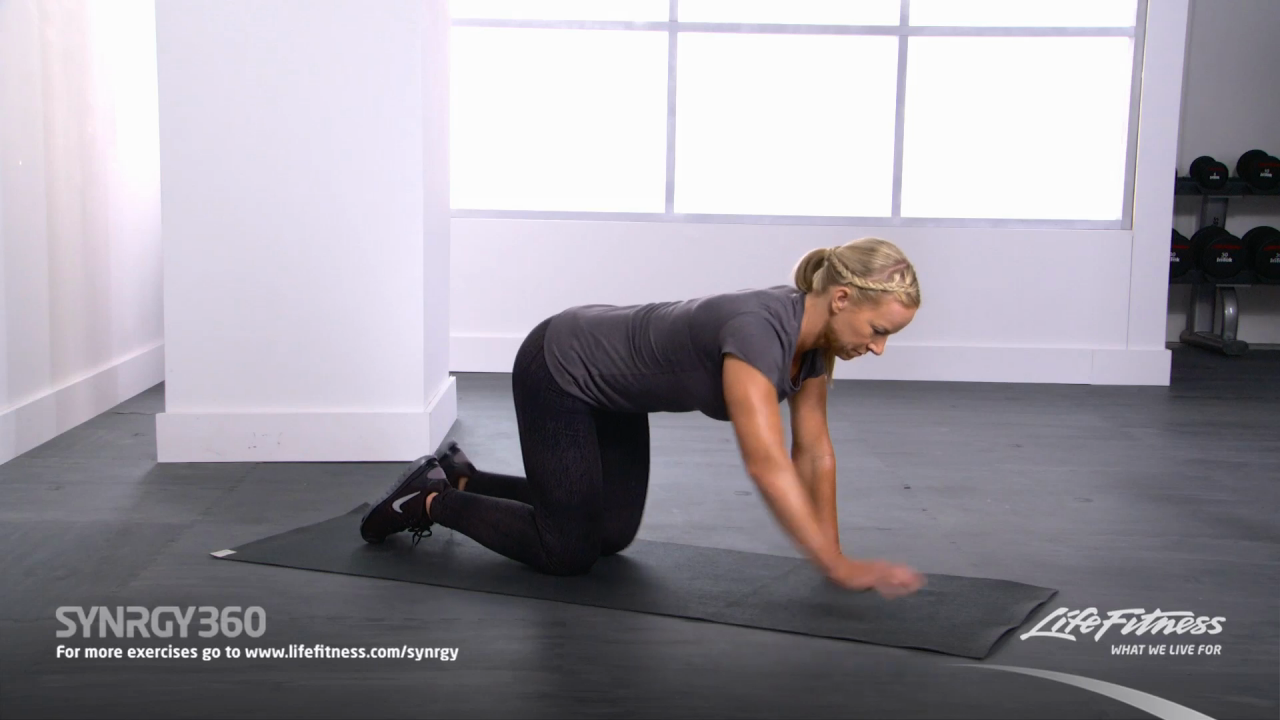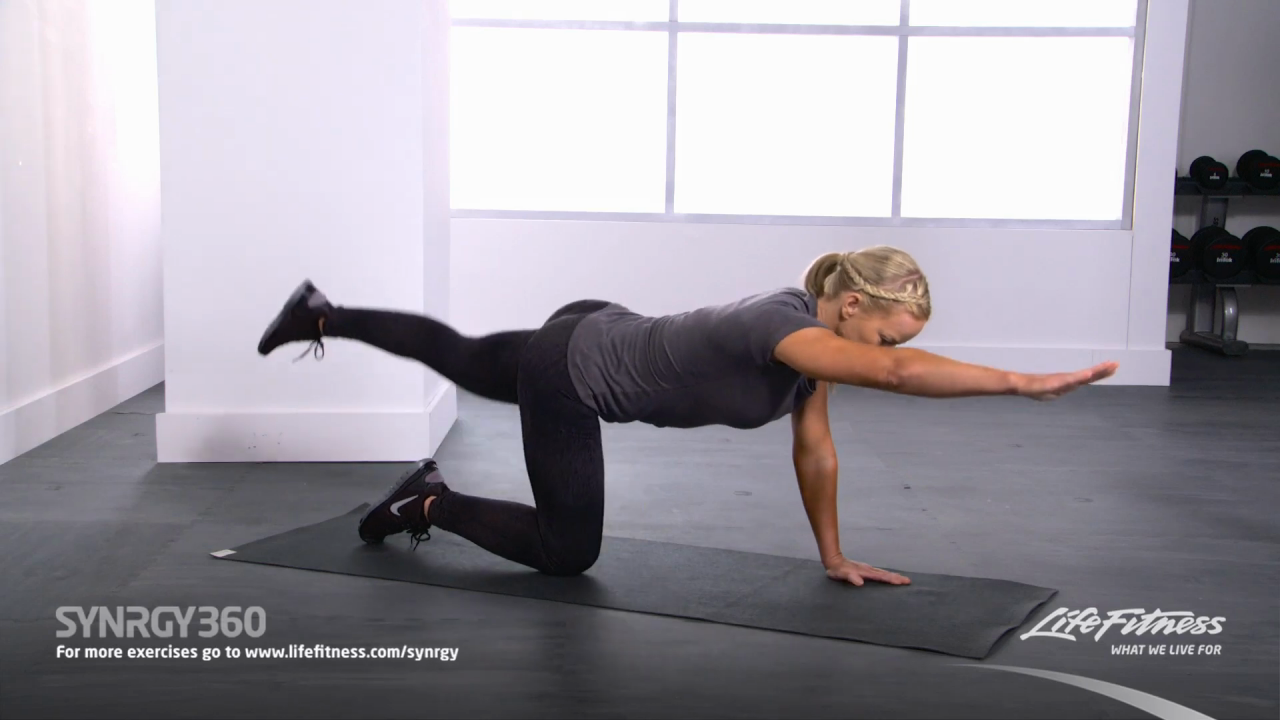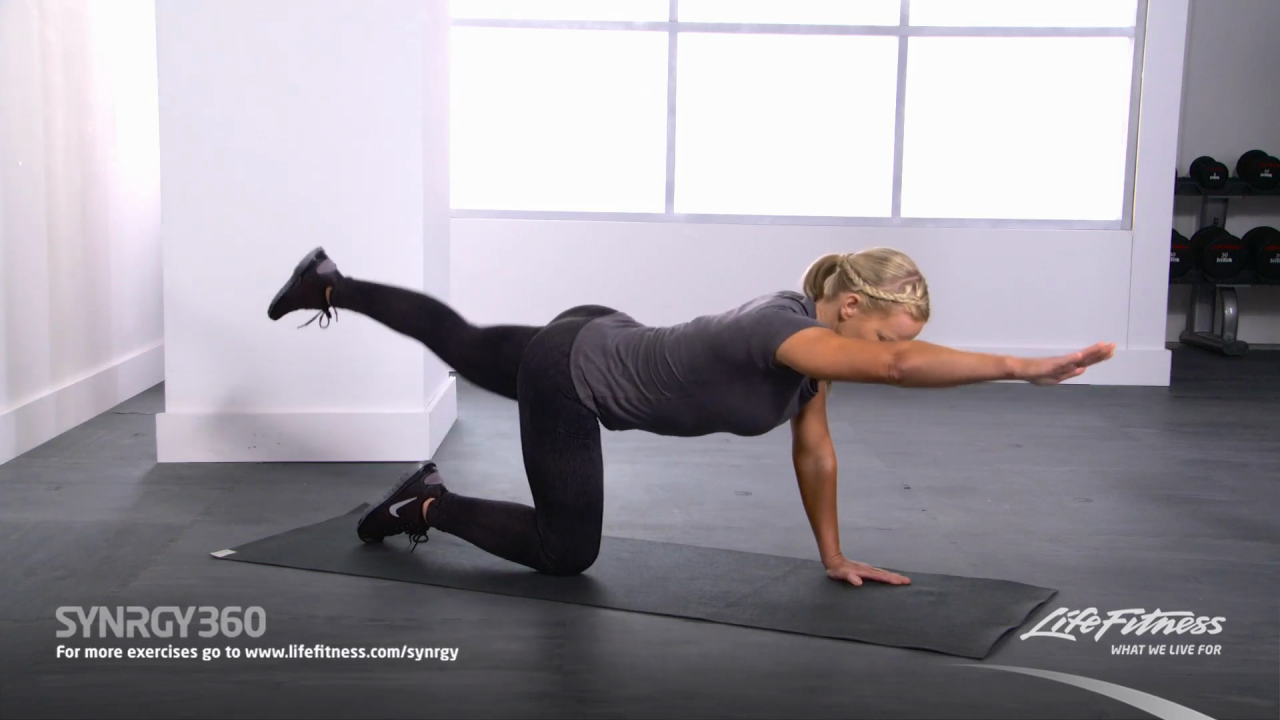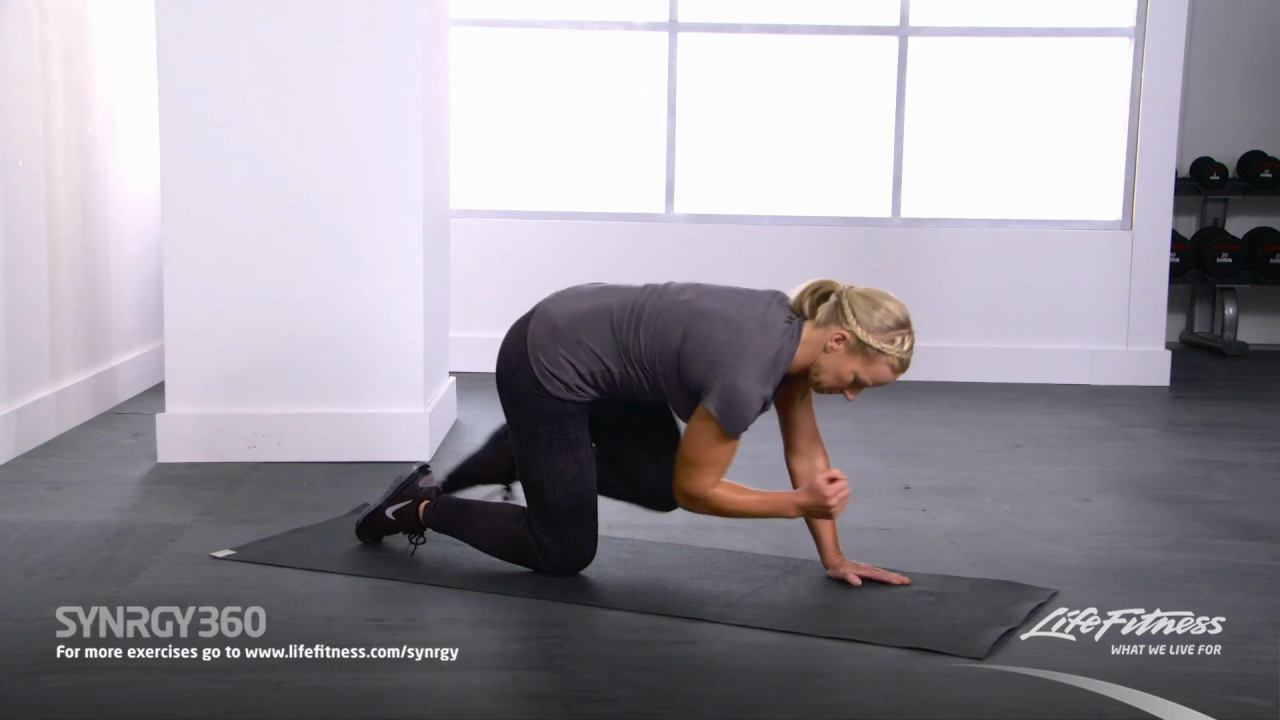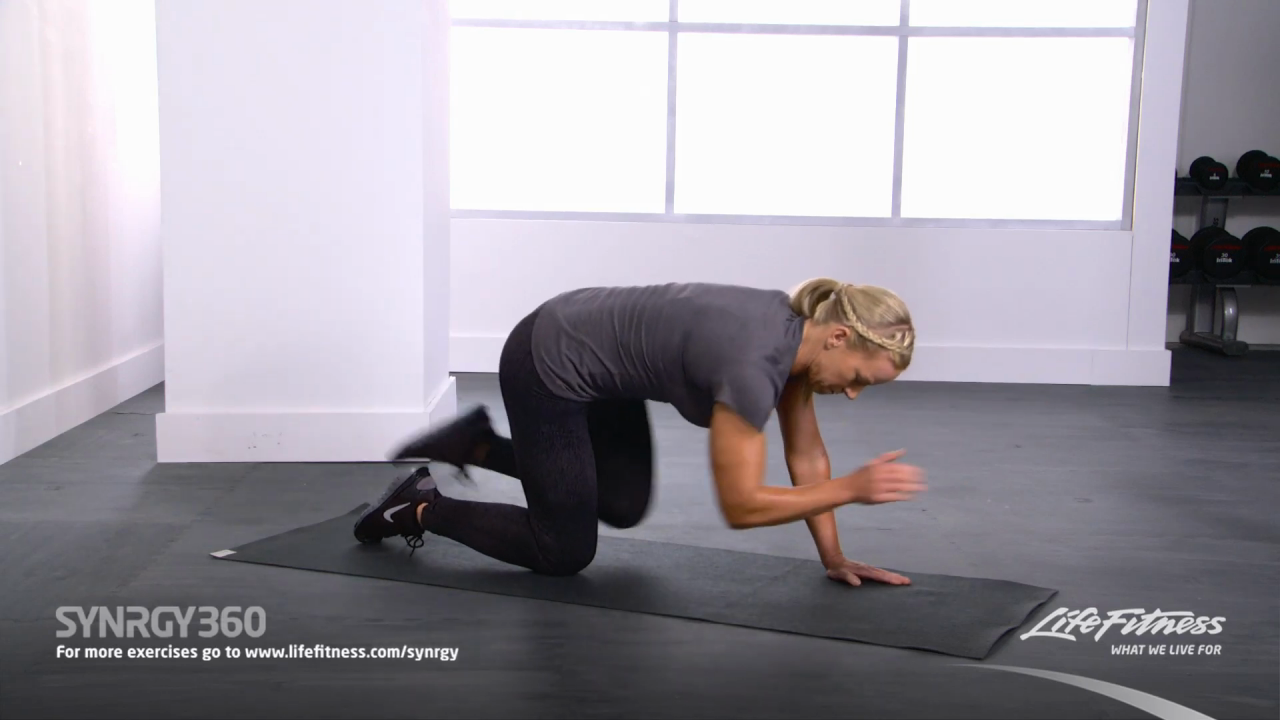
dt=0.5s
person 1, frame 1
left shoulder: (811, 331)
right shoulder: (754, 331)
left elbow: (813, 448)
right elbow: (766, 464)
left wrist: (831, 551)
right wrist: (839, 564)
left hip: (610, 378)
right hip: (559, 372)
left knee: (608, 534)
right knee: (564, 553)
left ankle: (461, 479)
right ankle: (430, 500)
person 1, frame 2
left shoulder: (811, 328)
right shoulder: (784, 328)
left elbow: (816, 451)
right elbow: (900, 376)
left wrist: (835, 556)
right wrist: (1027, 383)
left hip: (599, 338)
right hip: (567, 375)
left knee: (464, 362)
right knee: (568, 551)
left ankle: (323, 317)
right ankle: (430, 503)
person 1, frame 3
left shoulder: (815, 323)
right shoulder: (786, 332)
left elbow: (813, 450)
right elbow: (892, 372)
left wrist: (835, 557)
right wrist: (1028, 367)
left hip: (599, 342)
right hip: (568, 376)
left knee: (468, 350)
right knee: (568, 551)
left ankle: (334, 286)
right ankle: (426, 504)
person 1, frame 4
left shoulder: (795, 328)
right shoulder: (745, 377)
left elbow: (806, 452)
right elbow: (695, 490)
left wrist: (835, 556)
right wrist: (806, 505)
left hip: (586, 334)
right hip: (545, 366)
left knee: (657, 487)
right knee: (565, 552)
left ankle: (520, 456)
right ankle: (419, 507)
person 1, frame 5
left shoulder: (800, 330)
right shoulder: (752, 365)
left elbow: (806, 449)
right elbow: (742, 507)
left wrist: (833, 555)
right wrist: (855, 491)
left hip: (590, 341)
right hip: (550, 368)
left knee: (625, 508)
right knee: (561, 552)
left ankle: (473, 445)
right ankle: (422, 507)
